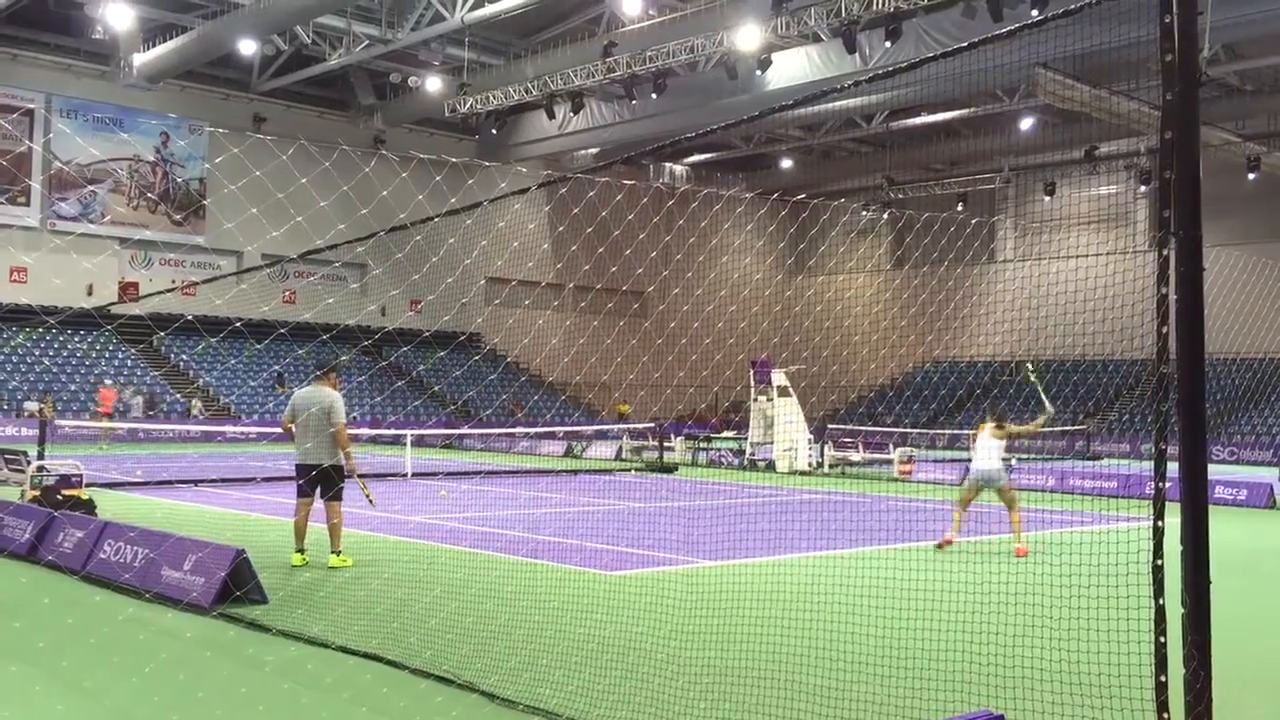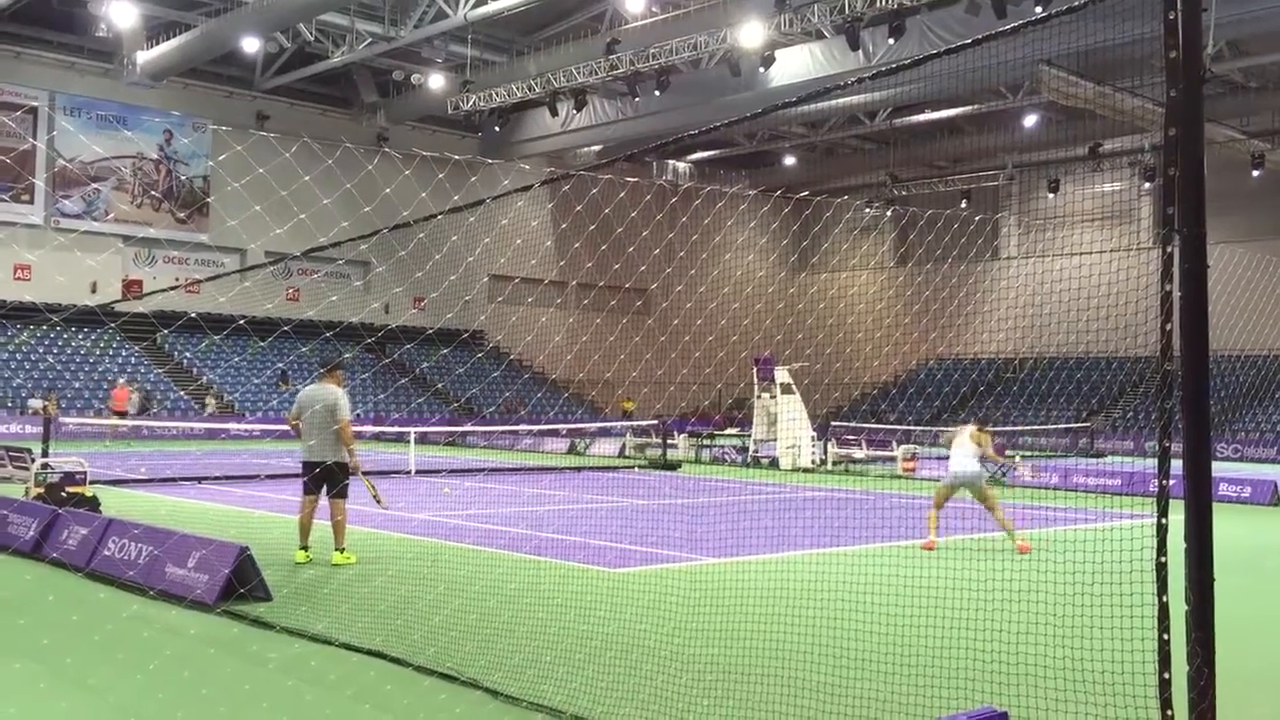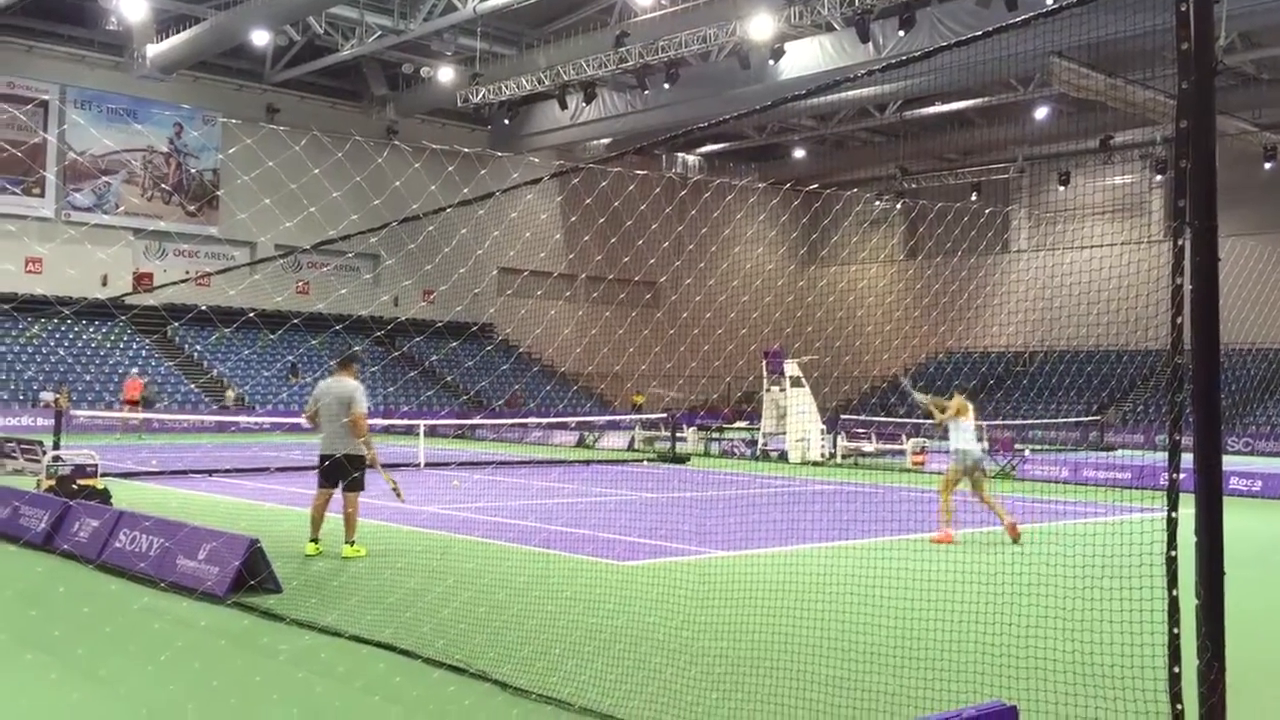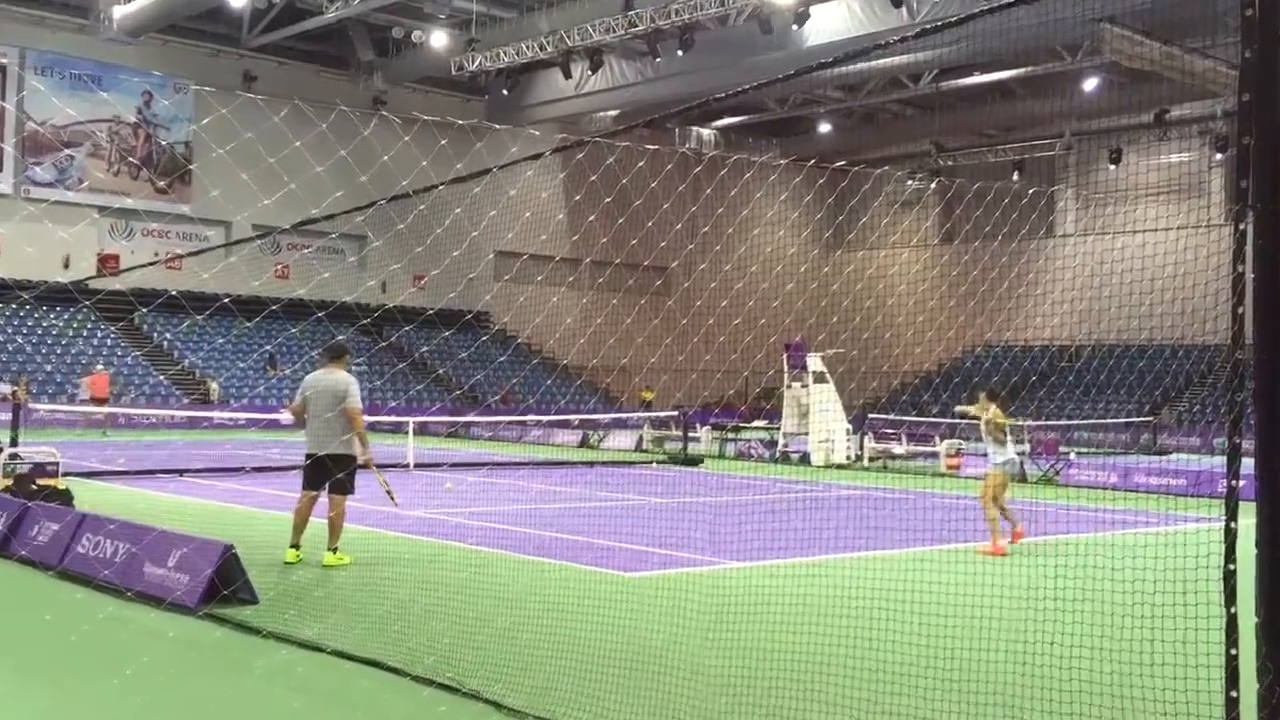
dt=0.3s
person 1, frame 1
left shoulder: (298, 395)
right shoulder: (334, 397)
left elbow: (285, 425)
right elbow: (340, 431)
right wrist: (349, 459)
left hip: (304, 460)
right hip: (330, 461)
left knee: (303, 505)
right knee: (333, 506)
right ankle: (335, 554)
person 1, frame 2
left shoulder: (304, 393)
right shoulder: (339, 394)
left elbow: (292, 421)
right elbow: (344, 427)
right wrist: (353, 456)
left hip: (310, 457)
right hip: (335, 458)
left knee: (308, 502)
right knee: (337, 503)
right ankle: (339, 551)
person 1, frame 3
left shoulder: (322, 386)
right shoulder: (355, 387)
left elbow: (309, 414)
right elbow: (359, 420)
right wrist: (370, 449)
left hip: (327, 449)
right hip: (352, 450)
left knee: (322, 494)
right knee: (350, 496)
right ankle: (349, 544)
person 1, frame 4
left shoulder: (310, 379)
right shoulder: (348, 381)
left elbow: (295, 410)
right elbow: (355, 416)
right wrist: (365, 449)
left hip: (314, 448)
right hip: (342, 450)
left knee: (308, 496)
right knee: (337, 500)
left ankle: (294, 548)
right ankle: (332, 552)
